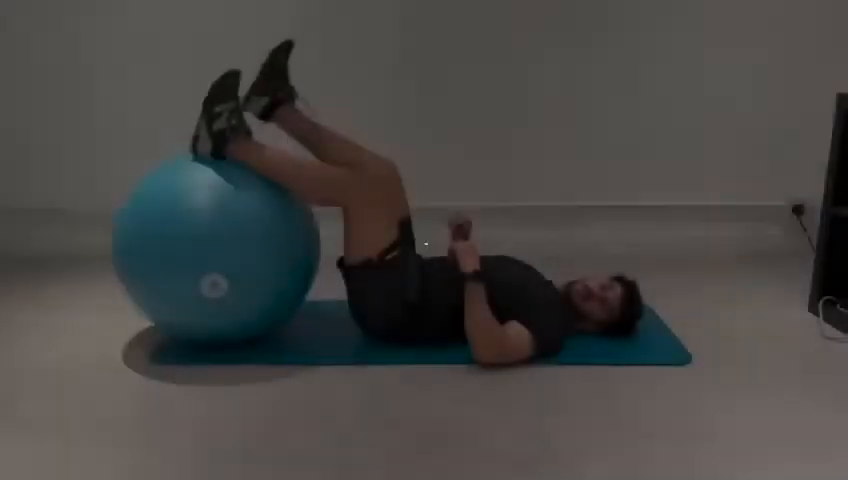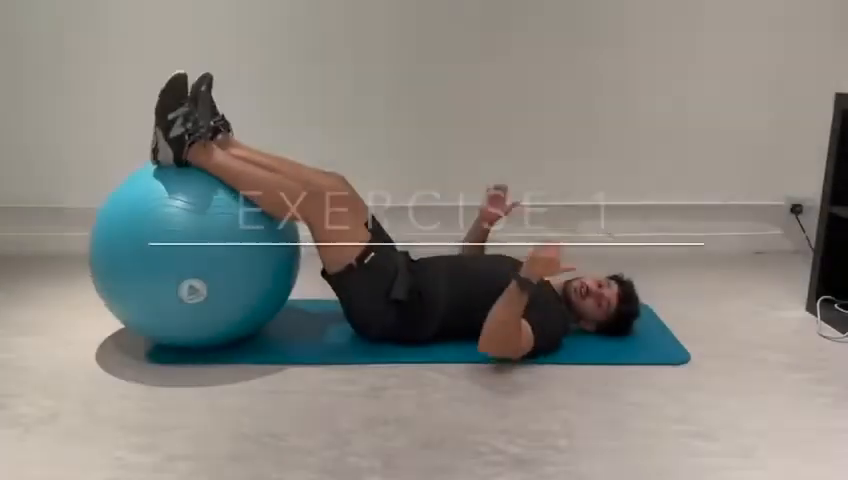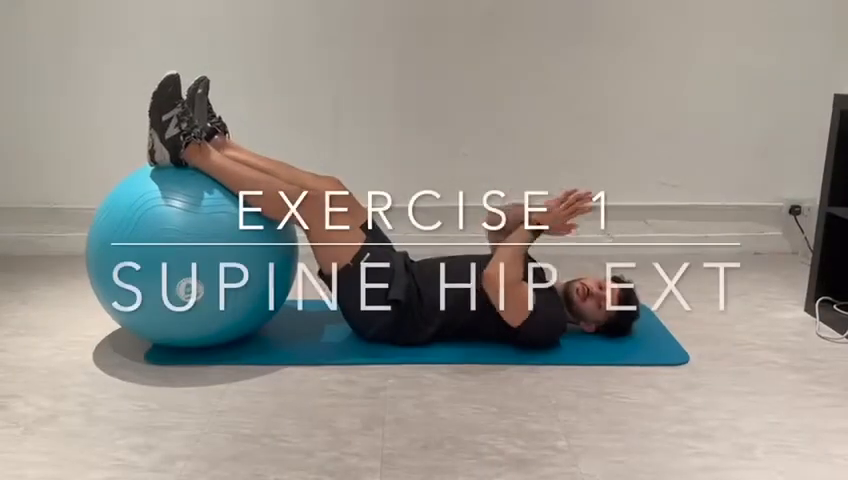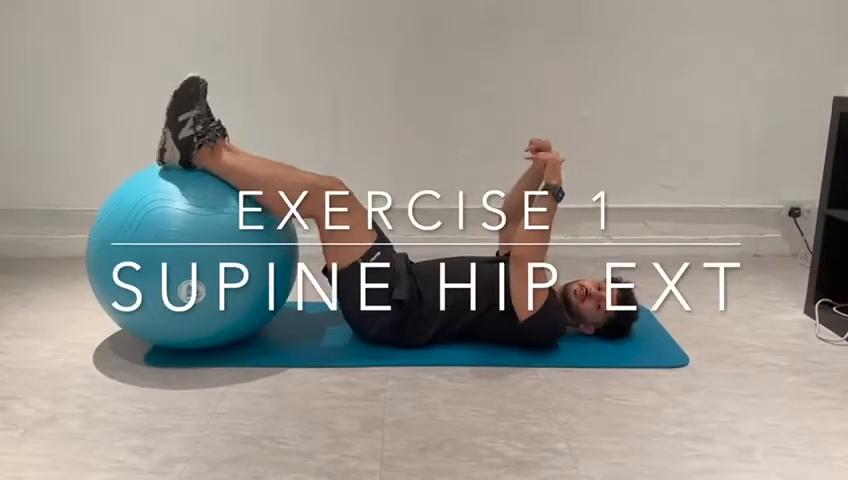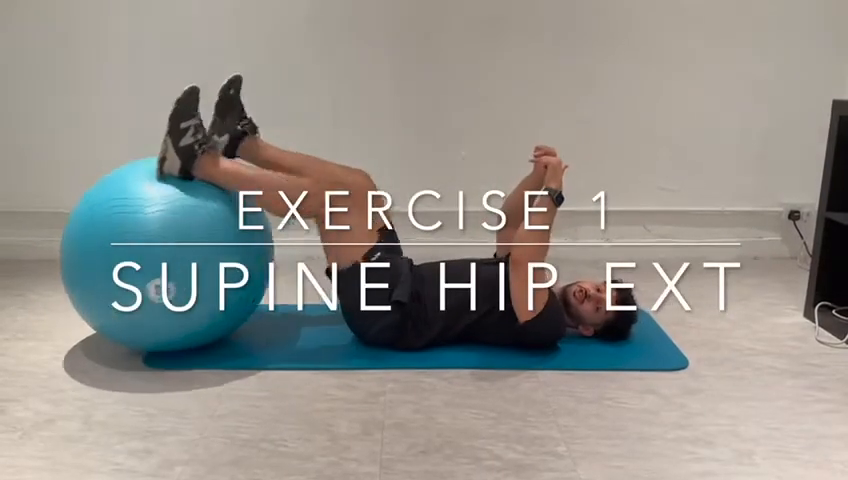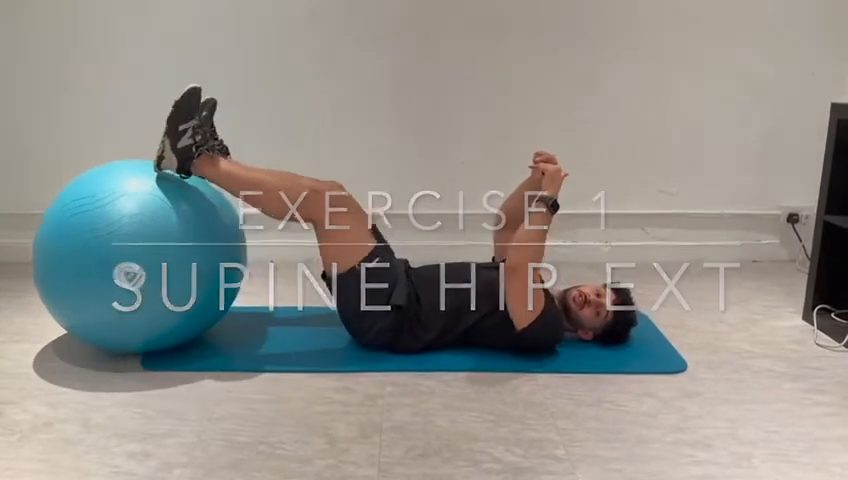
dt=0.7s
person 1, frame 1
left shoulder: (551, 327)
right shoulder: (542, 293)
left elbow: (487, 349)
left wrist: (470, 274)
right wrist: (459, 244)
left hip: (394, 310)
right hip: (411, 282)
left knee: (364, 183)
right knee: (378, 174)
left ankle: (231, 143)
right ankle: (280, 108)
person 1, frame 2
left shoulder: (550, 322)
right shoulder: (542, 291)
left elbow: (492, 344)
left wrist: (527, 282)
right wrist: (483, 224)
left hip: (395, 309)
right hip: (405, 277)
left knee: (321, 199)
right knee: (330, 189)
left ankle: (192, 150)
right ankle: (218, 141)
person 1, frame 3
left shoulder: (546, 322)
right shoulder: (537, 280)
left elbow: (494, 281)
right elbow: (498, 227)
left wrist: (538, 222)
right wrist: (544, 214)
left hip: (392, 311)
right hip: (401, 280)
left knee: (316, 202)
right knee: (328, 190)
left ankle: (187, 149)
right ankle: (213, 140)
person 1, frame 4
left shoulder: (544, 322)
right shoulder: (535, 290)
left elbow: (523, 256)
right elbow: (510, 221)
left wrist: (552, 191)
right wrist: (538, 169)
left hip: (390, 312)
right hip: (400, 281)
left knee: (327, 197)
right knee: (330, 191)
left ankle: (198, 152)
right ankle: (214, 146)
person 1, frame 5
left shoulder: (545, 324)
right shoulder: (537, 291)
left elbow: (525, 261)
right elbow: (508, 223)
left wrist: (552, 196)
right wrist: (538, 176)
left hip: (389, 313)
right hip: (400, 284)
left knee: (322, 196)
right knee: (354, 184)
left ankle: (199, 162)
right ankle: (238, 143)
person 1, frame 6
left shoulder: (543, 328)
right shoulder: (536, 295)
left elbow: (517, 265)
right elbow: (506, 228)
left wrist: (548, 202)
right wrist: (536, 182)
left hip: (388, 316)
right hip: (397, 287)
left knee: (325, 200)
right knee: (331, 194)
left ankle: (198, 160)
right ankle: (215, 159)
